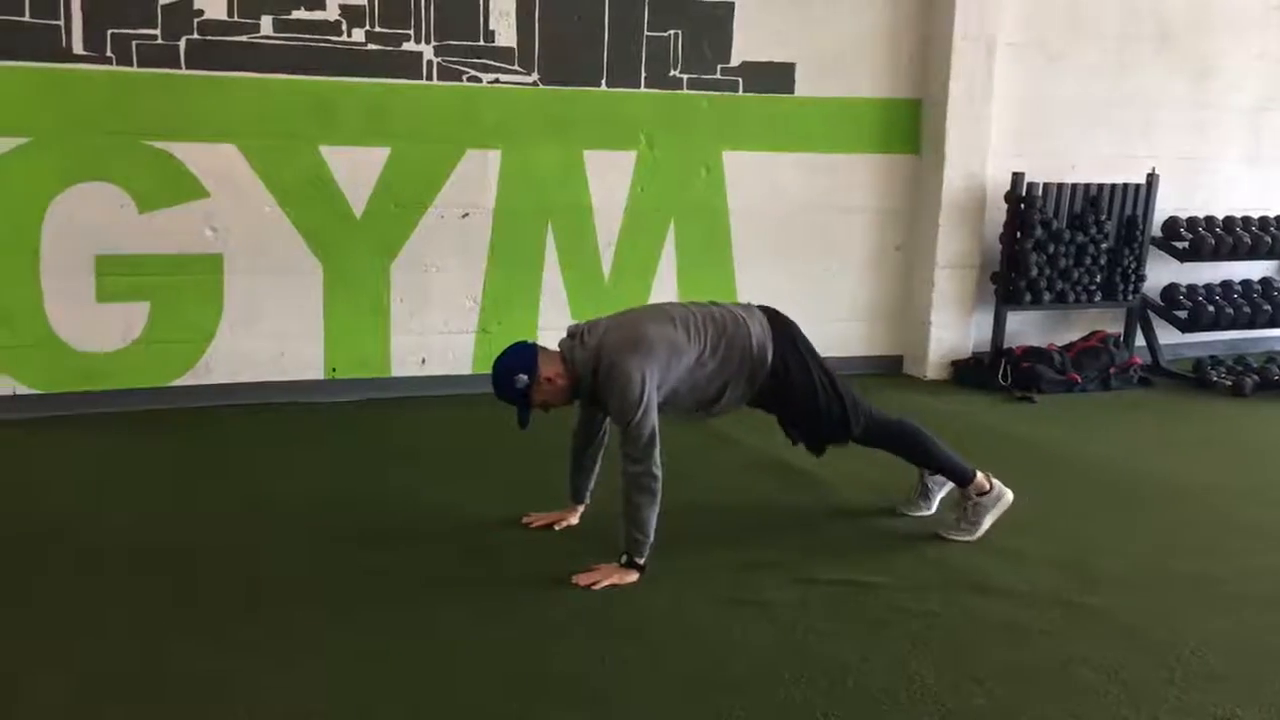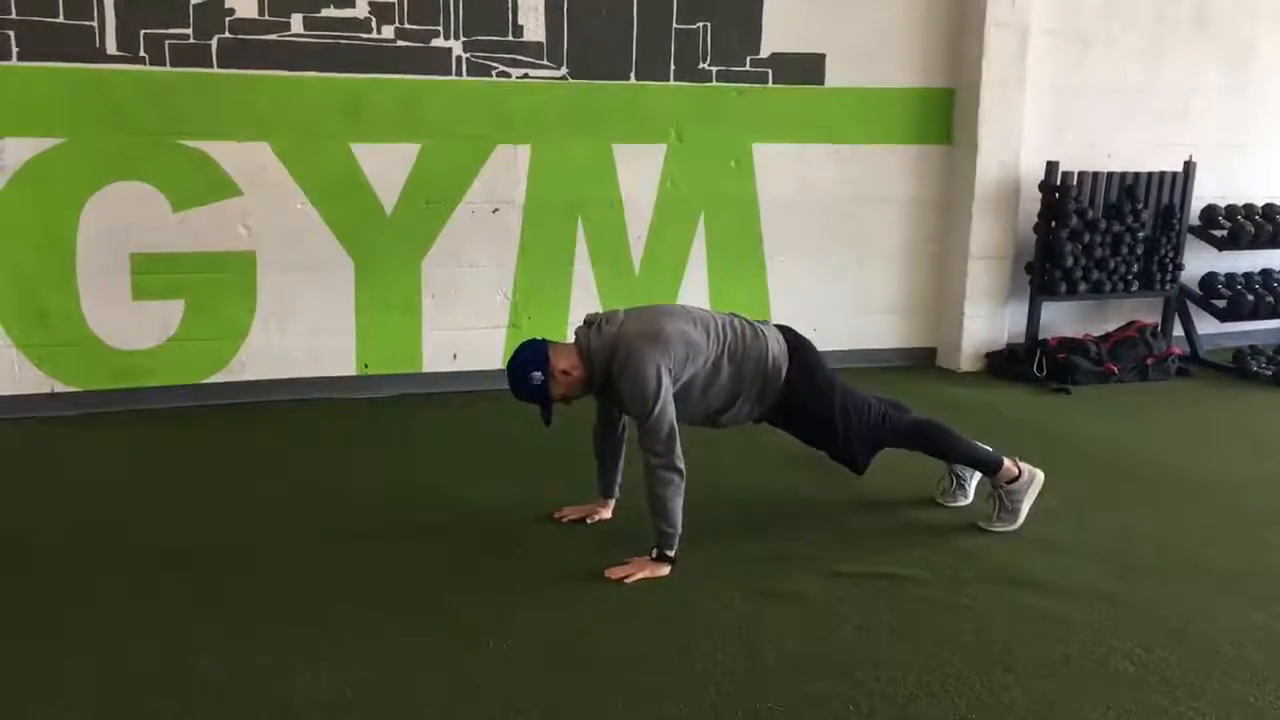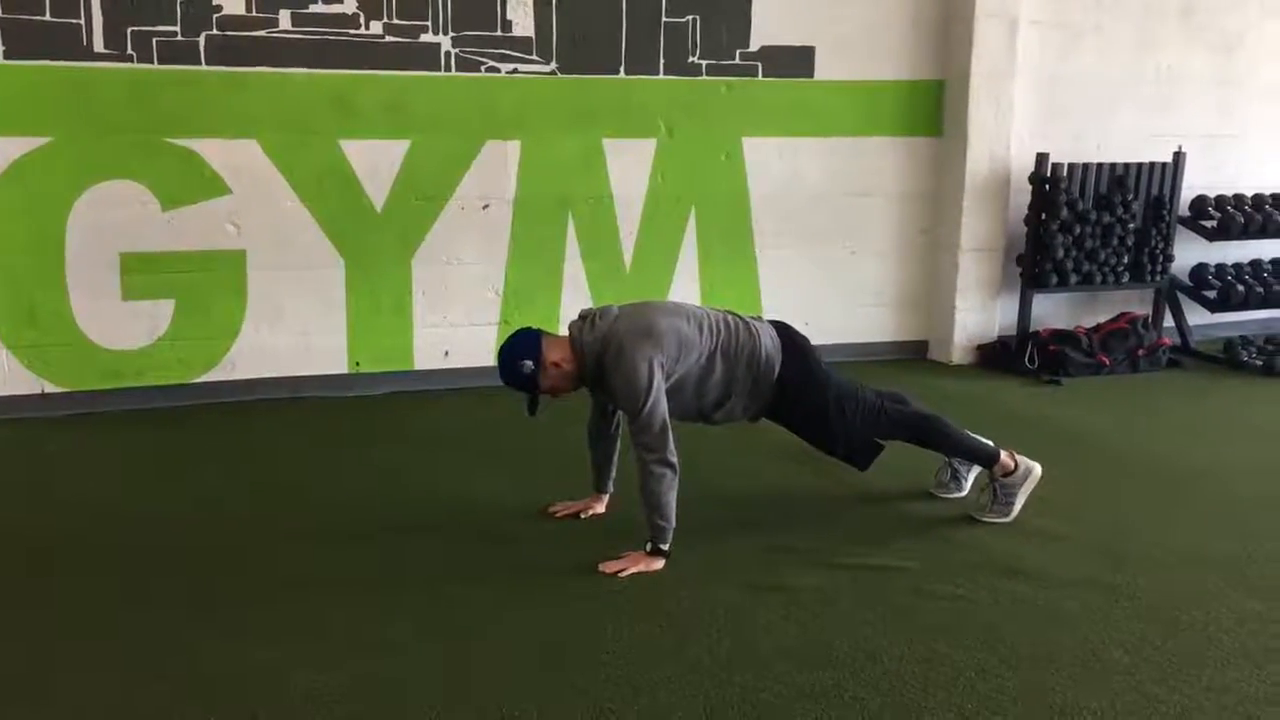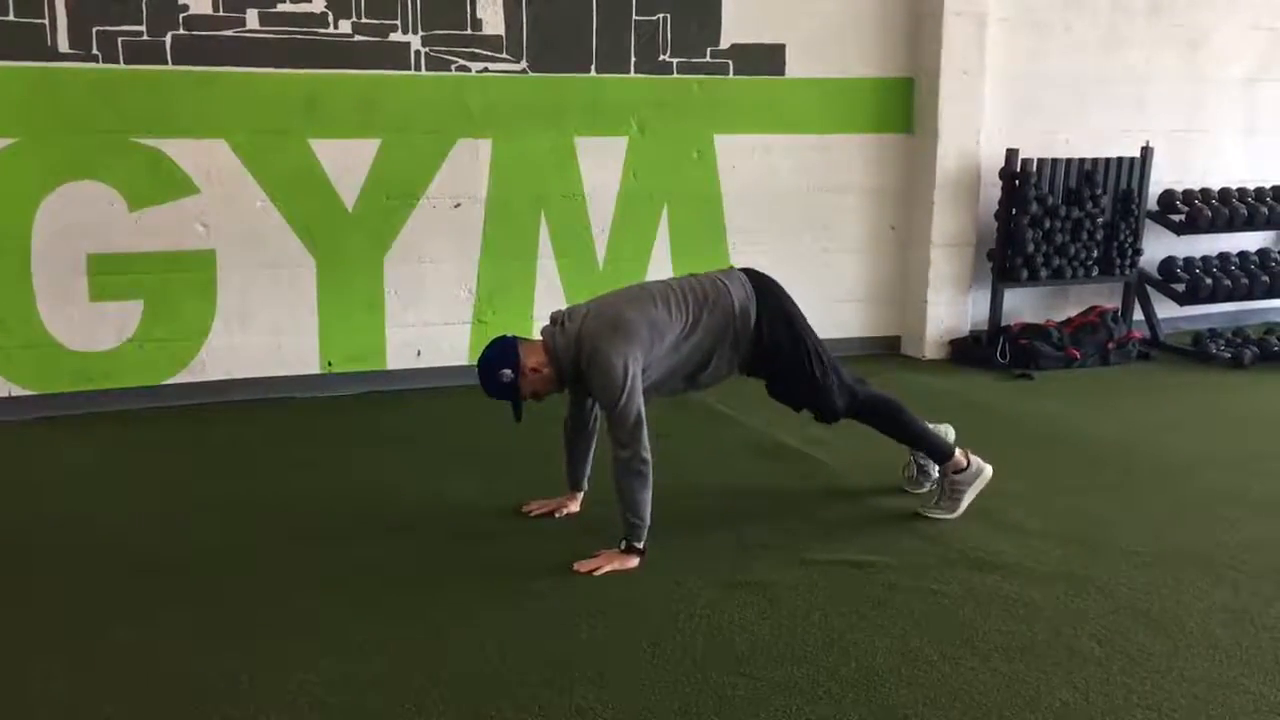
dt=0.7s
person 1, frame 1
left shoulder: (621, 369)
right shoulder: (584, 355)
left elbow: (643, 466)
right elbow: (590, 432)
left wrist: (633, 562)
right wrist: (575, 506)
left hip: (766, 348)
right hip: (748, 340)
left knee: (859, 423)
right knee: (844, 417)
left ankle: (980, 488)
right ankle: (933, 471)
person 1, frame 2
left shoulder: (635, 362)
right shoulder: (600, 347)
left elbow: (664, 457)
right elbow: (609, 426)
left wrist: (663, 555)
right wrist: (606, 500)
left hip: (782, 375)
right hip: (766, 365)
left knee: (880, 427)
right knee: (874, 417)
left ankle: (1010, 474)
right ankle: (963, 461)
person 1, frame 3
left shoulder: (626, 356)
right shoulder: (594, 342)
left elbow: (657, 452)
right elbow: (605, 419)
left wrist: (657, 549)
right wrist: (600, 495)
left hip: (777, 370)
right hip: (761, 360)
left knee: (879, 418)
right knee: (872, 409)
left ankle: (1008, 467)
right ankle: (961, 452)
person 1, frame 4
left shoulder: (603, 353)
right shoulder: (570, 340)
left elbow: (631, 447)
right elbow: (582, 415)
left wrist: (633, 547)
right wrist: (574, 493)
left hip: (754, 315)
right hip: (735, 306)
left knee: (843, 397)
right knee: (834, 392)
left ankle: (960, 464)
right ankle: (928, 439)
